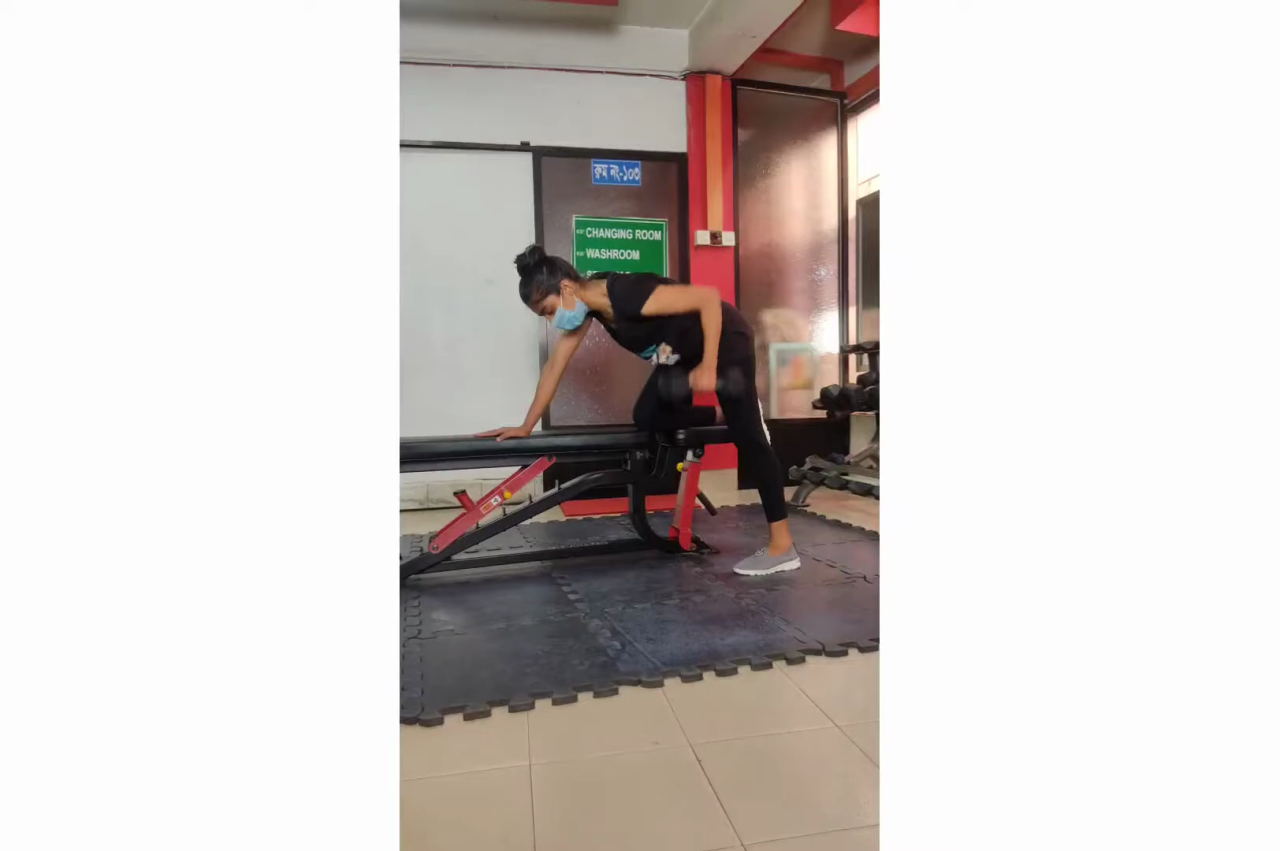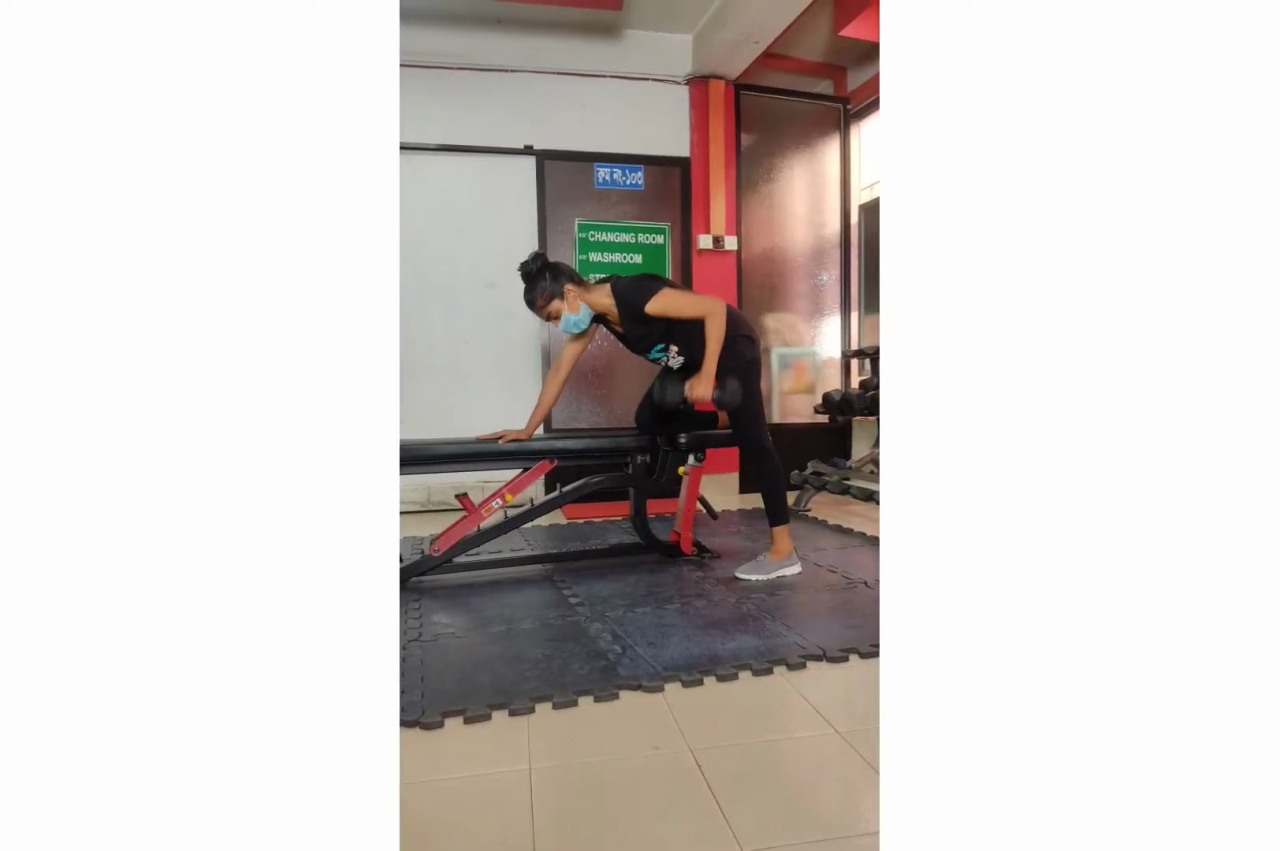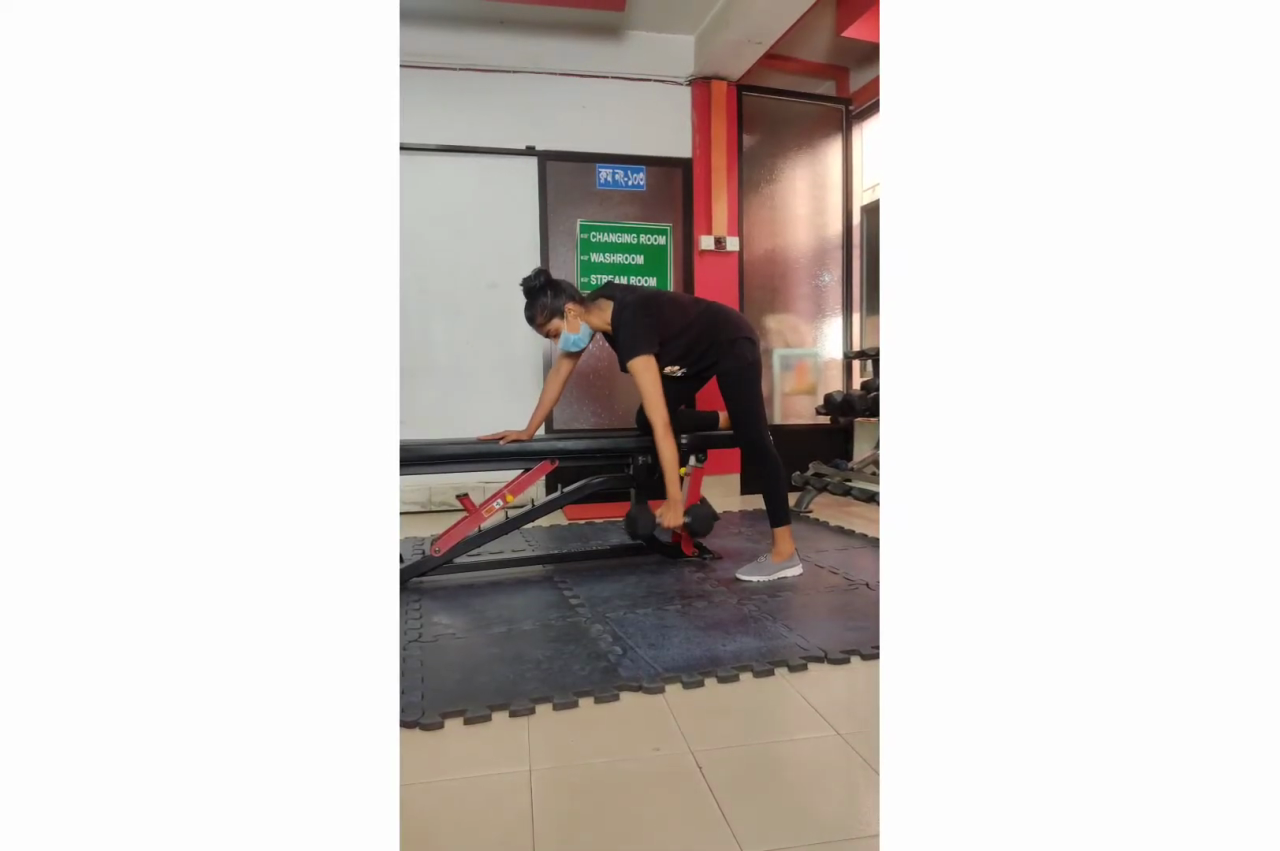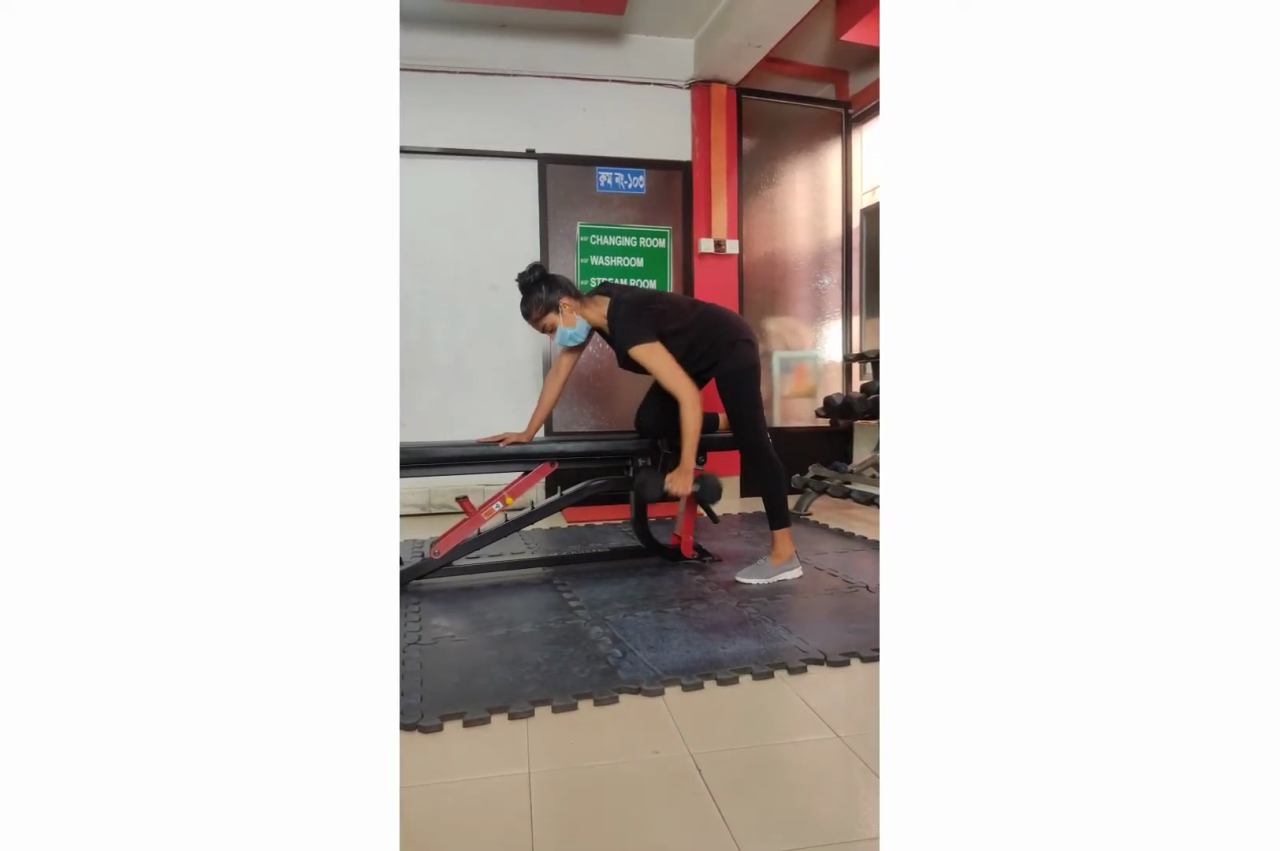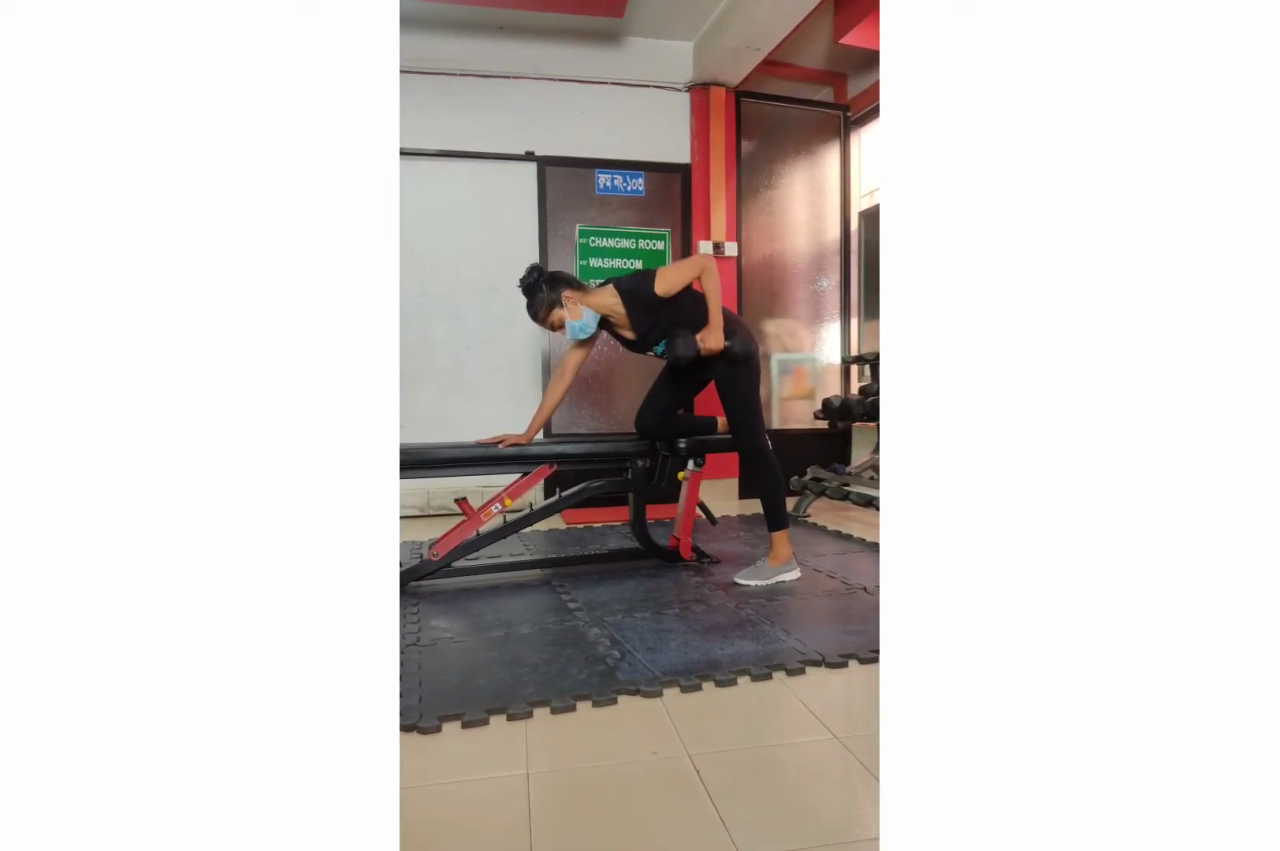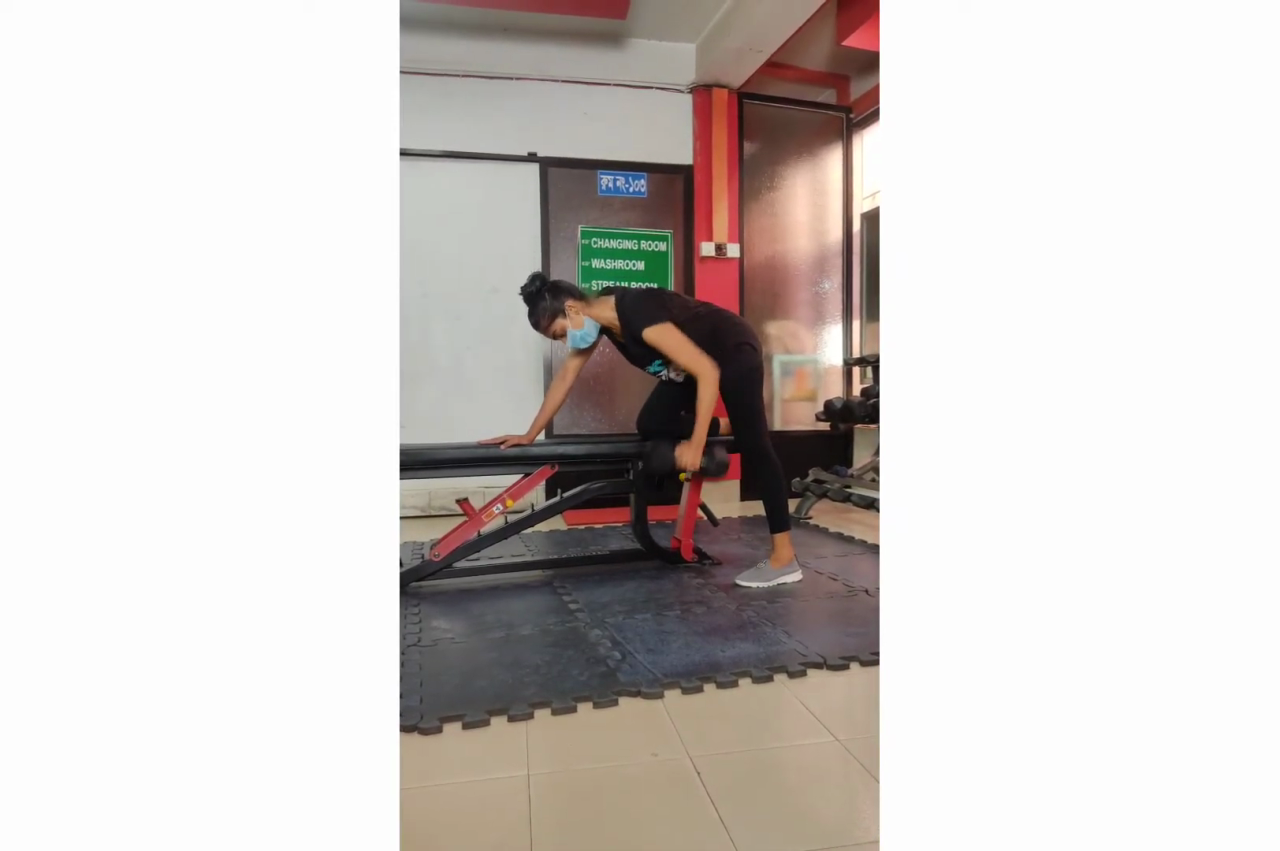
dt=0.5s
person 1, frame 1
left shoulder: (627, 296)
right shoulder: (587, 300)
left elbow: (709, 298)
right elbow: (555, 364)
left wrist: (709, 367)
right wrist: (526, 427)
left hip: (723, 336)
right hip: (685, 347)
left knee: (746, 437)
right knee: (647, 418)
left ankle: (782, 546)
right ankle: (732, 411)
person 1, frame 2
left shoulder: (633, 295)
right shoulder: (594, 305)
left elbow: (716, 307)
right elbow: (562, 366)
left wrist: (706, 377)
right wrist: (529, 429)
left hip: (730, 340)
right hip: (690, 352)
left knee: (752, 441)
right knee: (649, 420)
left ankle: (783, 551)
right ankle: (733, 419)
person 1, frame 3
left shoulder: (630, 329)
right shoulder: (594, 307)
left elbow: (662, 424)
right elbow: (560, 371)
left wrist: (675, 500)
right wrist: (528, 431)
left hip: (731, 344)
right hip: (693, 351)
left knee: (753, 442)
right knee: (646, 422)
left ankle: (785, 552)
right ankle: (732, 420)
person 1, frame 4
left shoulder: (626, 323)
right shoulder: (591, 308)
left elbow: (688, 395)
right elbow: (559, 371)
left wrist: (686, 469)
right wrist: (528, 433)
left hip: (730, 345)
right hip: (694, 352)
left knee: (752, 445)
right knee: (649, 424)
left ankle: (785, 555)
right ankle: (732, 422)
person 1, frame 5
left shoulder: (638, 291)
right shoulder: (596, 312)
left elbow: (705, 262)
right elbow: (565, 373)
left wrist: (716, 329)
right wrist: (529, 434)
left hip: (728, 345)
right hip: (691, 353)
left knee: (751, 446)
right knee: (650, 425)
left ankle: (783, 556)
right ankle: (730, 425)
person 1, frame 6
left shoulder: (637, 313)
right shoulder: (599, 311)
left elbow: (708, 372)
right elbow: (566, 375)
left wrist: (697, 443)
right wrist: (530, 435)
left hip: (733, 349)
right hip: (693, 356)
left knee: (754, 448)
right knee: (651, 425)
left ankle: (784, 558)
right ankle: (733, 427)
